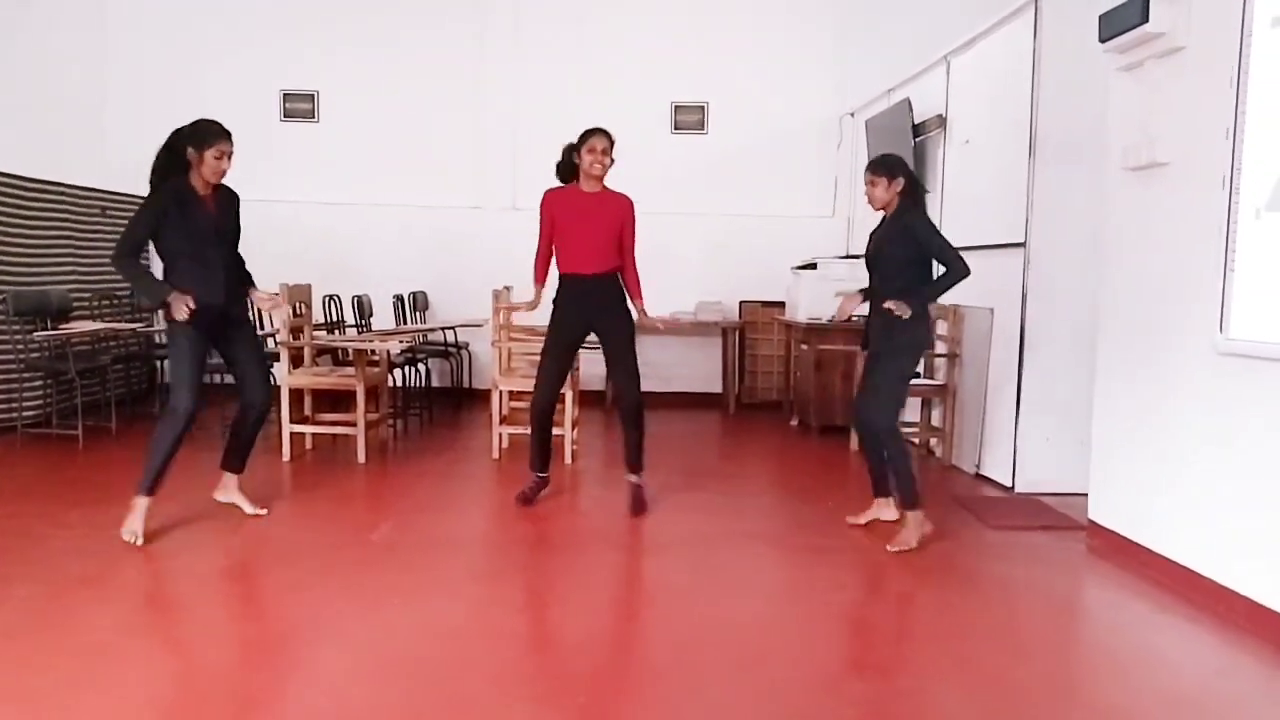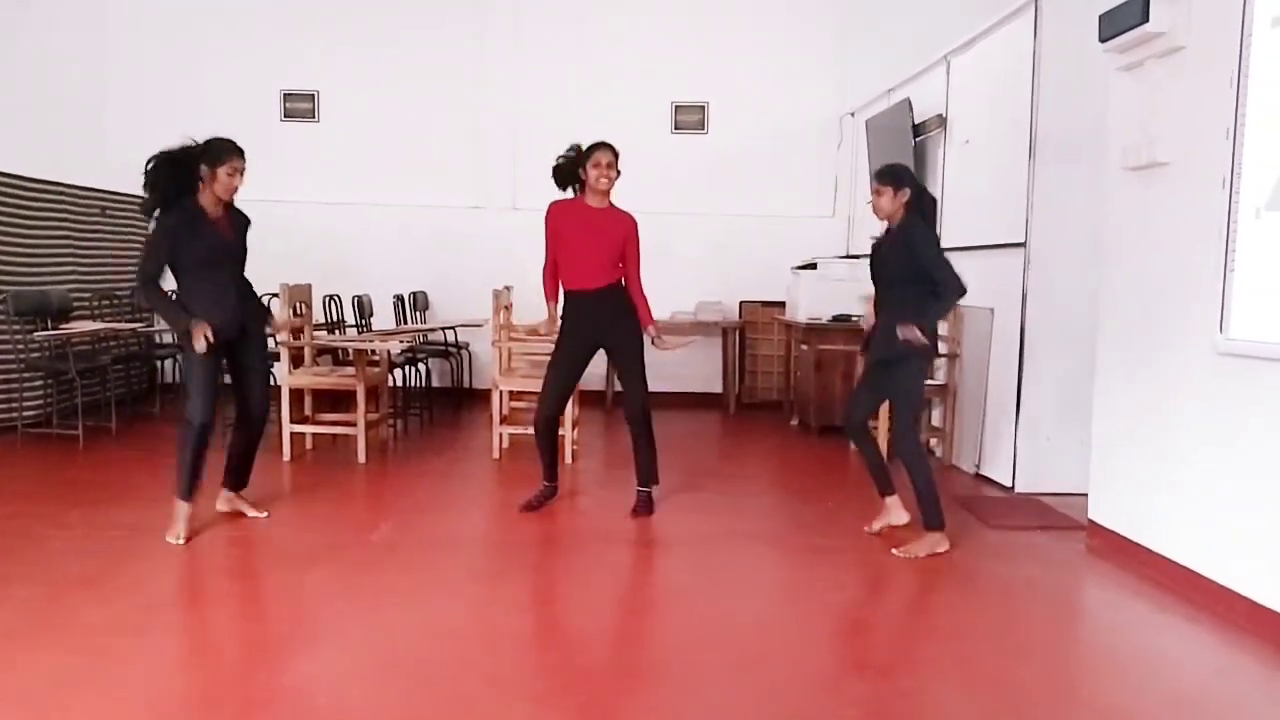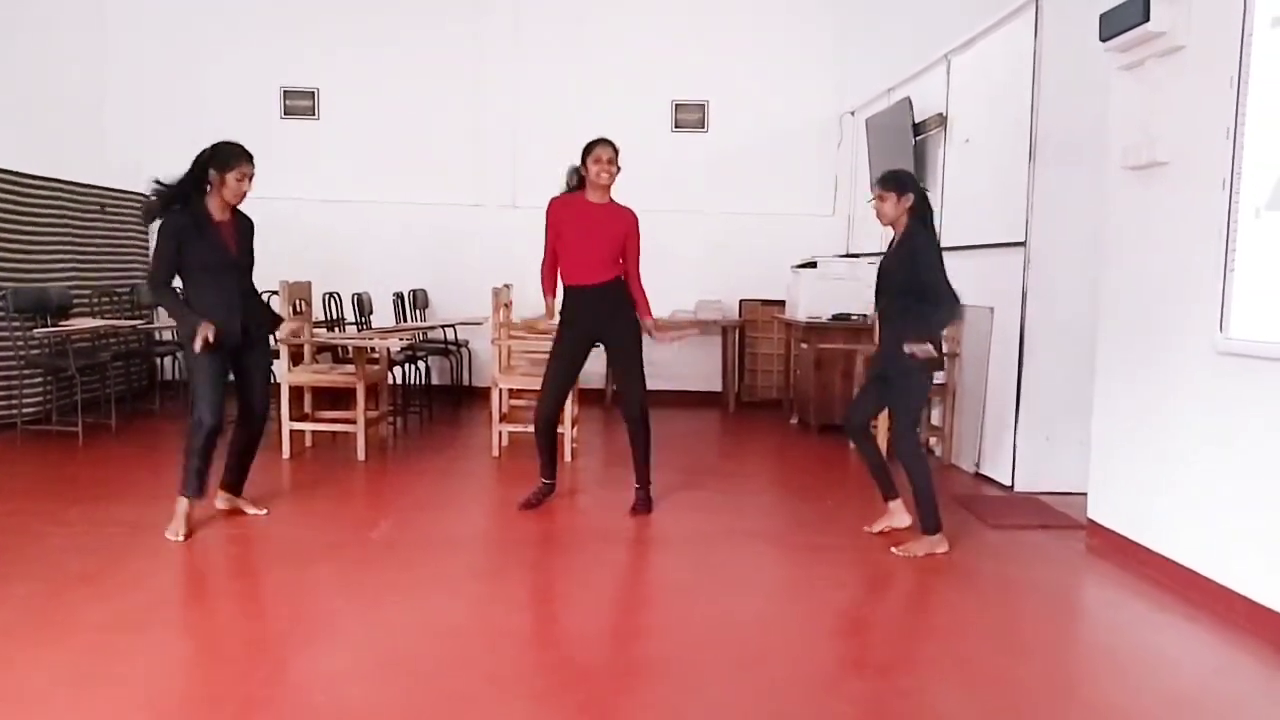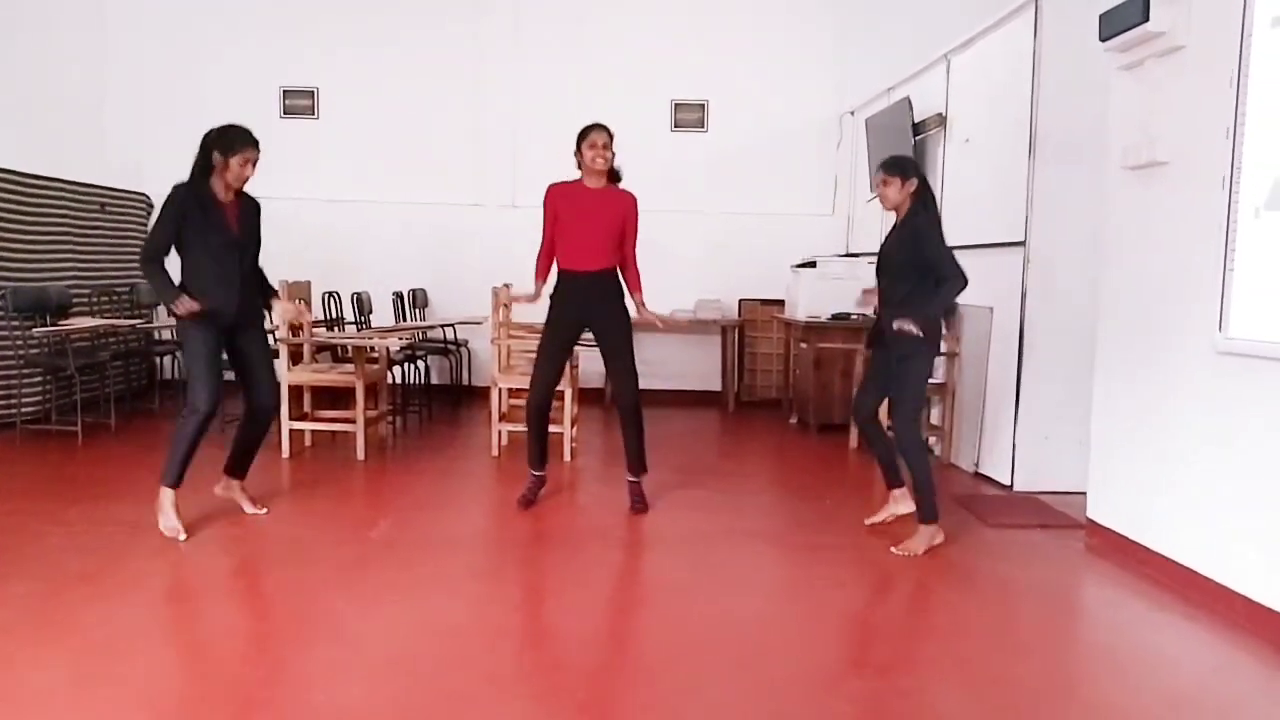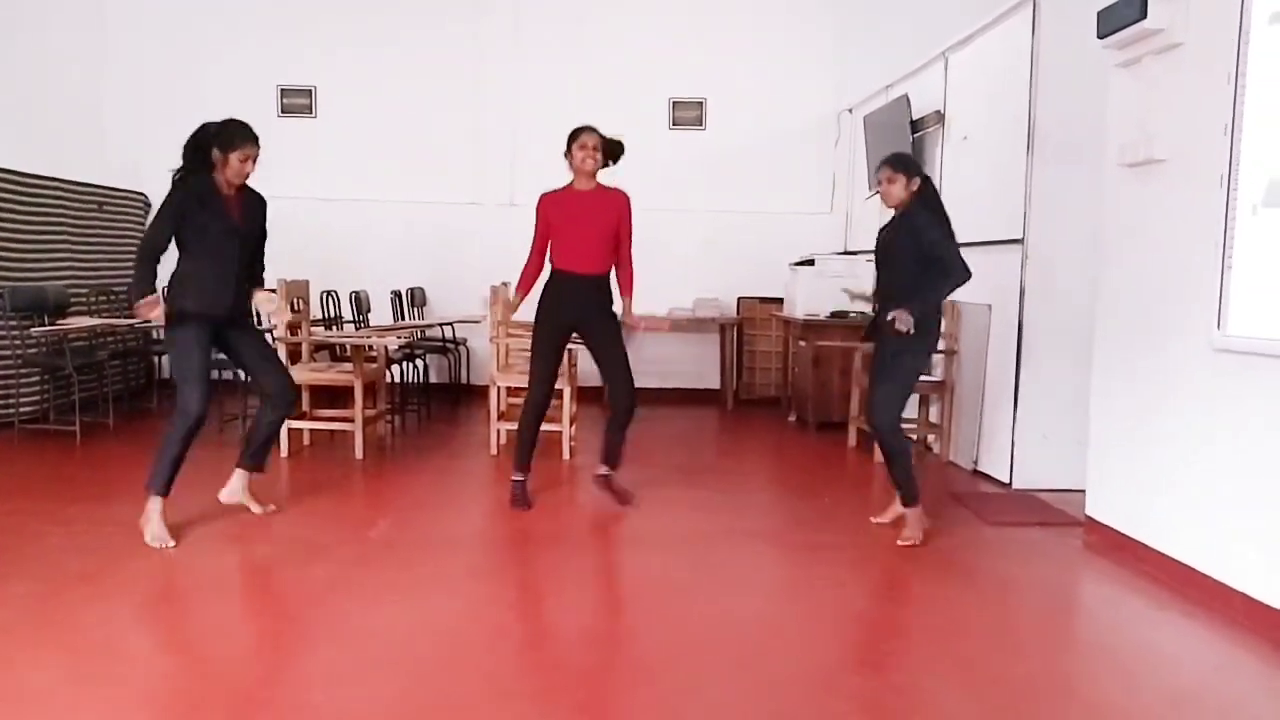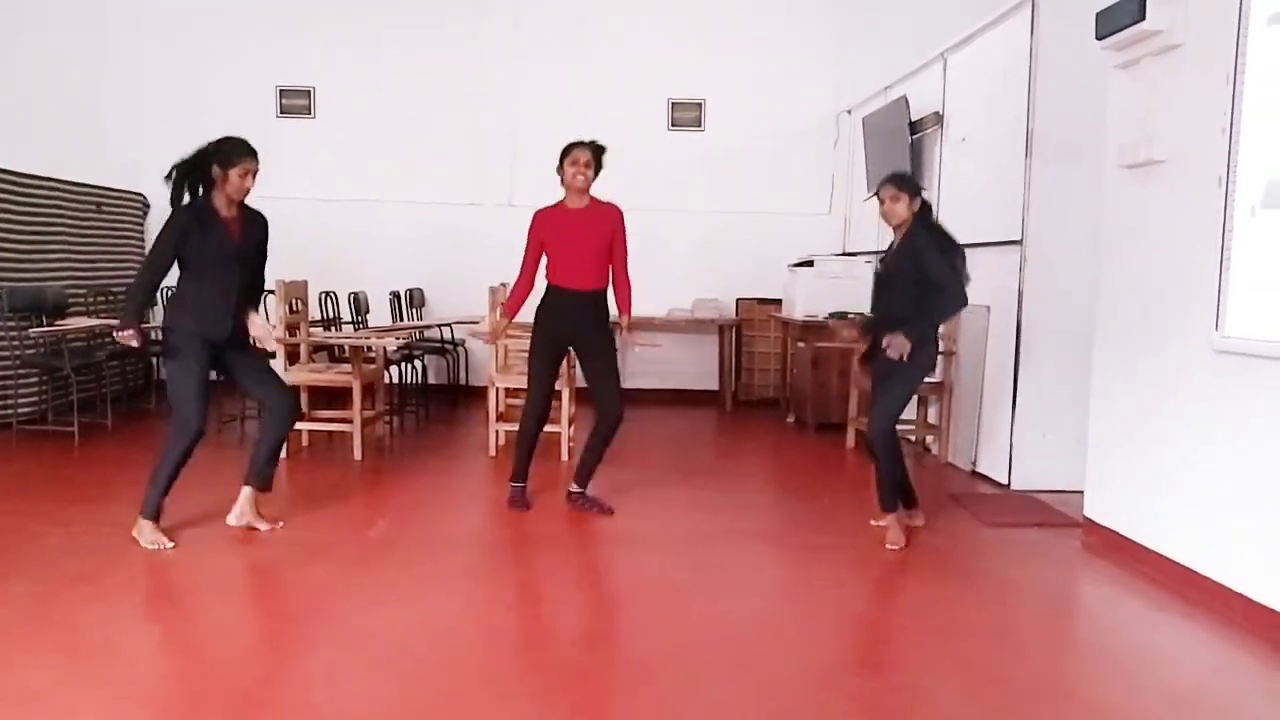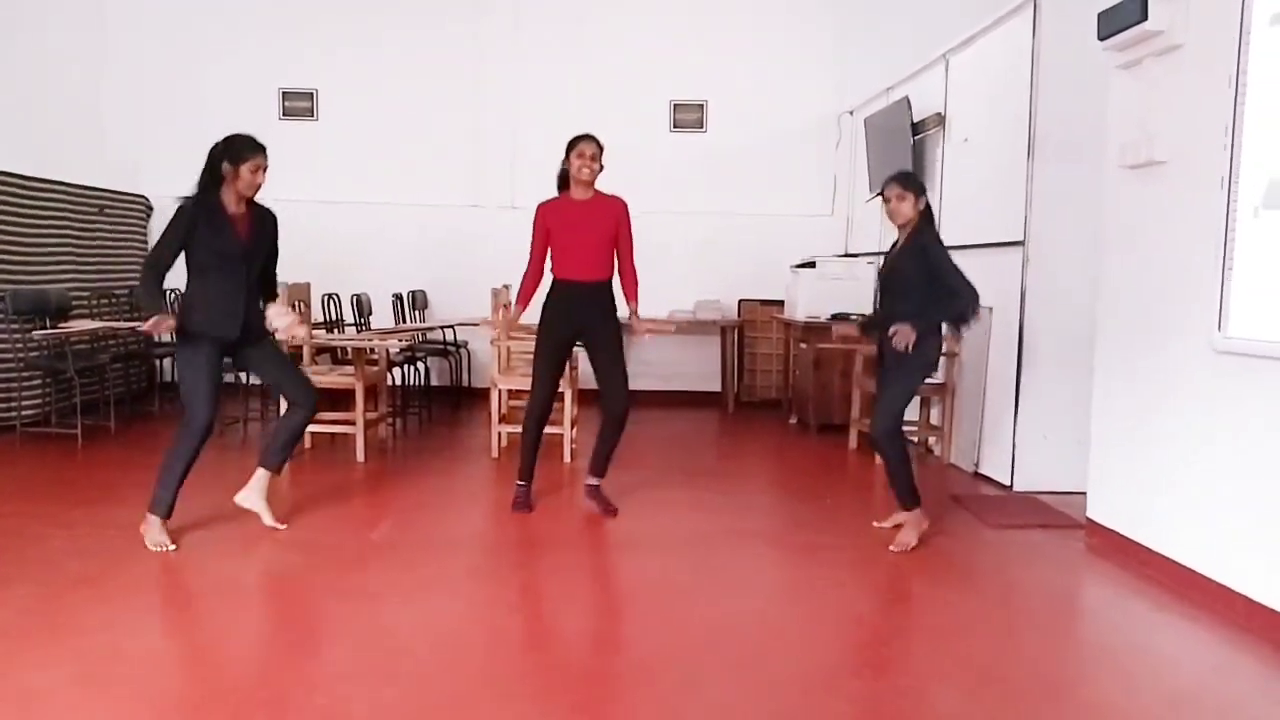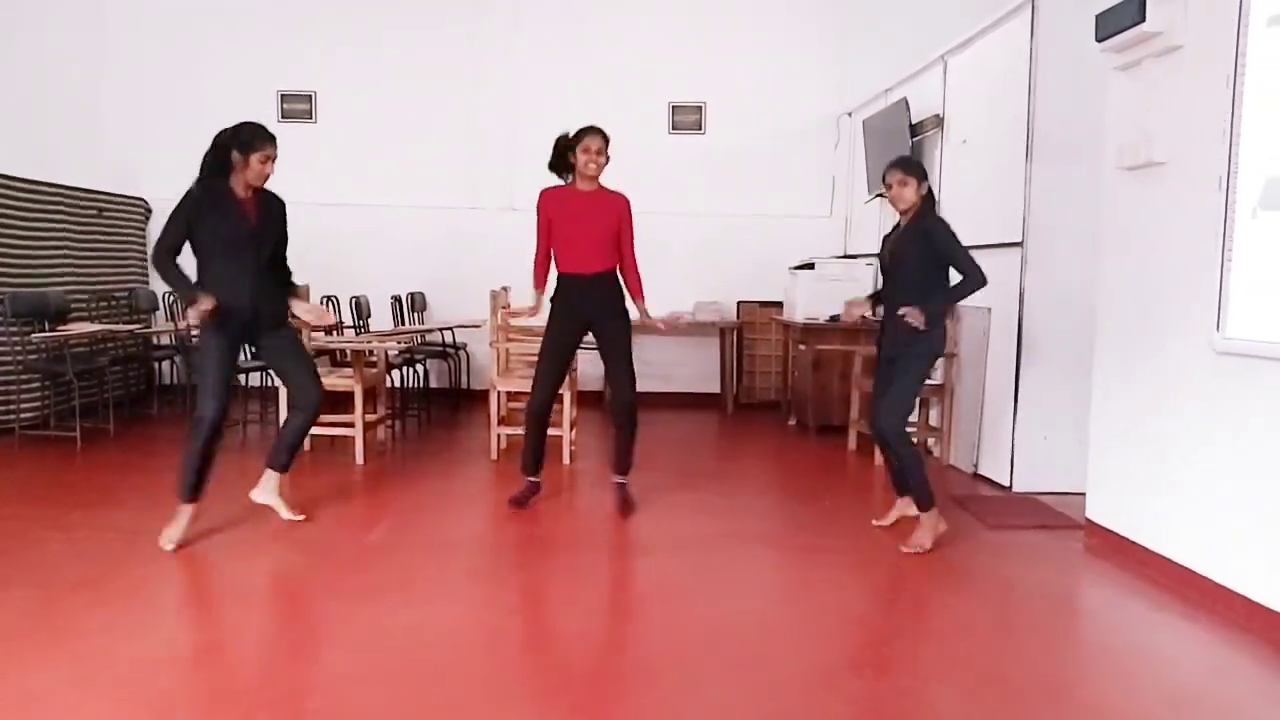
dt=0.1s
person 1, frame 1
left shoulder: (228, 200)
right shoulder: (165, 199)
right elbow: (125, 257)
left wrist: (251, 289)
right wrist: (164, 295)
left hip: (231, 311)
right hip: (188, 315)
left knee: (259, 395)
right knee: (185, 404)
left ankle: (230, 482)
right ankle: (142, 501)
person 1, frame 2
left shoulder: (238, 220)
right shoulder: (176, 219)
right elbow: (147, 283)
left wrist: (267, 315)
right wrist: (188, 323)
left hip: (245, 328)
right hip: (204, 331)
left knee: (254, 412)
right knee: (200, 414)
left ankle: (231, 493)
right ankle: (183, 505)
person 1, frame 3
left shoulder: (244, 225)
right shoulder: (181, 220)
right elbow: (159, 282)
left wrist: (277, 322)
right wrist: (192, 322)
left hip: (249, 332)
right hip: (207, 332)
left knee: (255, 413)
right knee: (208, 415)
left ankle: (229, 492)
right ankle: (184, 503)
person 1, frame 4
left shoulder: (250, 208)
right shoulder: (185, 201)
right elbow: (151, 259)
left wrist: (275, 301)
right wrist: (175, 298)
left hip: (245, 317)
right hip: (201, 317)
left knee: (265, 403)
right knee: (204, 401)
left ankle: (232, 480)
right ankle: (168, 494)
person 1, frame 5
left shoulder: (254, 204)
right shoulder: (187, 198)
right elbow: (149, 251)
left wrist: (258, 292)
right wrist: (144, 295)
left hip: (236, 317)
right hip: (191, 314)
left knee: (282, 391)
right knee: (193, 406)
left ankle: (239, 483)
right ankle: (154, 505)
person 1, frame 6
left shoulder: (256, 223)
right shoulder: (187, 219)
right elbow: (152, 273)
left wrist: (254, 315)
right wrist: (132, 322)
left hip: (234, 338)
right hip: (189, 334)
left knee: (284, 406)
right knee: (190, 425)
left ankle: (246, 505)
right ankle: (147, 520)
person 1, frame 7
left shoulder: (265, 220)
right shoulder: (195, 213)
right elbow: (154, 269)
left wrist: (271, 307)
right wrist: (156, 312)
left hip: (250, 332)
right hip: (201, 332)
left knee: (304, 398)
right knee: (199, 422)
left ankle: (255, 488)
right ankle: (155, 517)
person 1, frame 8
left shoulder: (274, 206)
right shoulder: (202, 199)
right elbow: (163, 255)
left wrist: (295, 302)
right wrist: (192, 295)
left hip: (269, 318)
right hip: (221, 318)
left knee: (310, 395)
right knee: (211, 412)
left ankle: (269, 484)
right ankle: (185, 509)
person 2, frame 1
left shoulder: (913, 222)
right shoulder: (884, 228)
left elbow: (958, 267)
left wrist: (913, 303)
right wrist: (862, 296)
left hip: (905, 334)
right hip: (883, 333)
left knee: (882, 420)
right knee: (866, 416)
left ankle: (914, 514)
right ankle: (884, 502)
person 2, frame 2
left shoulder: (916, 233)
right shoulder: (888, 238)
left elbow: (954, 288)
left wrist: (922, 326)
right wrist: (878, 316)
left hip: (909, 348)
right hip: (886, 345)
left knee: (904, 434)
right knee: (854, 417)
left ankle: (935, 533)
right ankle: (891, 503)
person 2, frame 3
left shoulder: (919, 244)
right shoulder: (897, 245)
left elbow: (948, 302)
left wrist: (926, 339)
right wrist: (889, 330)
left hip: (913, 359)
right hip: (891, 355)
left knee: (904, 442)
right knee: (855, 422)
left ankle: (933, 535)
right ankle: (895, 506)
person 2, frame 4
left shoulder: (921, 227)
right shoulder: (899, 229)
left elbow: (955, 279)
left wrist: (919, 317)
right wrist: (880, 296)
left hip: (912, 341)
right hip: (889, 336)
left knee: (904, 428)
right knee: (863, 410)
left ankle: (930, 526)
right ankle: (899, 495)
person 2, frame 5
left shoulder: (922, 222)
right shoulder: (891, 228)
left elbow: (959, 271)
left wrist: (915, 310)
right wrist: (875, 298)
left hip: (913, 334)
right hip: (890, 333)
left knee: (883, 416)
right knee: (879, 418)
left ankle: (913, 509)
right ankle: (907, 503)
person 2, frame 6
left shoulder: (922, 245)
right shoulder: (893, 249)
left elbow: (956, 297)
left wrist: (910, 336)
right wrist: (866, 333)
left hip: (911, 355)
right hip: (886, 352)
left knee: (878, 427)
right knee: (882, 430)
left ankle: (895, 513)
right ankle: (908, 509)
person 2, frame 7
left shoulder: (927, 244)
right shoulder: (896, 250)
left elbow: (966, 297)
left wrist: (918, 327)
right wrist: (868, 328)
left hip: (917, 351)
right hip: (893, 348)
left knee: (882, 425)
right knee: (886, 427)
left ankle: (913, 516)
right ankle: (909, 508)
person 2, frame 8
left shoulder: (932, 227)
right shoulder: (893, 234)
left elbow: (975, 277)
left wrist: (928, 310)
right wrist: (871, 301)
left hip: (919, 339)
right hip: (893, 336)
left knee: (889, 421)
right knee: (881, 421)
left ankle: (930, 515)
right ankle: (907, 499)
person 3, frame 1
left shoulder: (621, 205)
right shoulder: (554, 199)
left elbow: (626, 261)
right elbow: (544, 253)
left wrist: (639, 305)
right wrist: (538, 292)
left hip: (609, 300)
right hip: (568, 299)
left knee: (628, 394)
right knee: (544, 398)
left ankle: (635, 479)
right ankle: (539, 474)
person 3, frame 2
left shoulder: (625, 222)
right shoulder: (559, 212)
left elbow: (632, 279)
right elbow: (552, 266)
left wrist: (650, 326)
right wrist: (551, 313)
left hip: (618, 313)
right hip: (577, 315)
left knee: (636, 407)
right knee: (546, 411)
left ankle: (645, 490)
right ankle: (549, 484)
person 3, frame 3
left shoulder: (626, 217)
right shoulder: (559, 207)
left elbow: (631, 274)
right elbow: (550, 261)
left wrist: (647, 319)
right wrist: (549, 303)
left hip: (617, 309)
right hip: (574, 311)
left knee: (634, 403)
right knee: (548, 405)
left ankle: (642, 487)
right ankle: (547, 480)
person 3, frame 4
left shoulder: (626, 202)
right shoulder: (557, 194)
left elbow: (628, 259)
right elbow: (547, 248)
left wrist: (639, 302)
right wrist: (538, 288)
left hip: (607, 297)
right hip: (566, 296)
left knee: (627, 394)
right knee: (539, 393)
left ankle: (635, 480)
right ankle: (537, 474)
person 3, frame 5
left shoulder: (618, 201)
right shoulder: (550, 201)
left elbow: (624, 260)
right elbow: (537, 255)
left wrist: (630, 304)
right wrist: (517, 298)
left hip: (598, 300)
right hip: (558, 298)
left knee: (623, 395)
right knee: (539, 394)
left ankle: (605, 470)
right ankle: (519, 478)
person 3, frame 6
left shoulder: (610, 215)
right shoulder: (543, 218)
left elbow: (619, 272)
right elbow: (528, 273)
left wrist: (625, 318)
right wrist: (503, 318)
left hip: (593, 315)
right hip: (553, 313)
left knee: (612, 409)
right knee: (538, 405)
left ankle: (578, 489)
right ankle: (517, 484)
person 3, frame 7
left shoulder: (615, 208)
right shoulder: (547, 210)
left elbow: (626, 263)
right elbow: (535, 265)
left wrist: (634, 311)
right wrist: (517, 308)
left hip: (600, 306)
right hip: (559, 304)
left knee: (617, 403)
right knee: (540, 400)
left ankle: (594, 481)
right ankle: (524, 484)
person 3, frame 8
left shoulder: (618, 204)
right shoulder: (550, 199)
left elbow: (627, 261)
right elbow: (543, 254)
left wrist: (641, 307)
right wrist: (537, 297)
left hip: (608, 299)
right hip: (567, 298)
left knee: (624, 396)
right knee: (541, 395)
left ankle: (620, 481)
right ankle: (531, 479)
